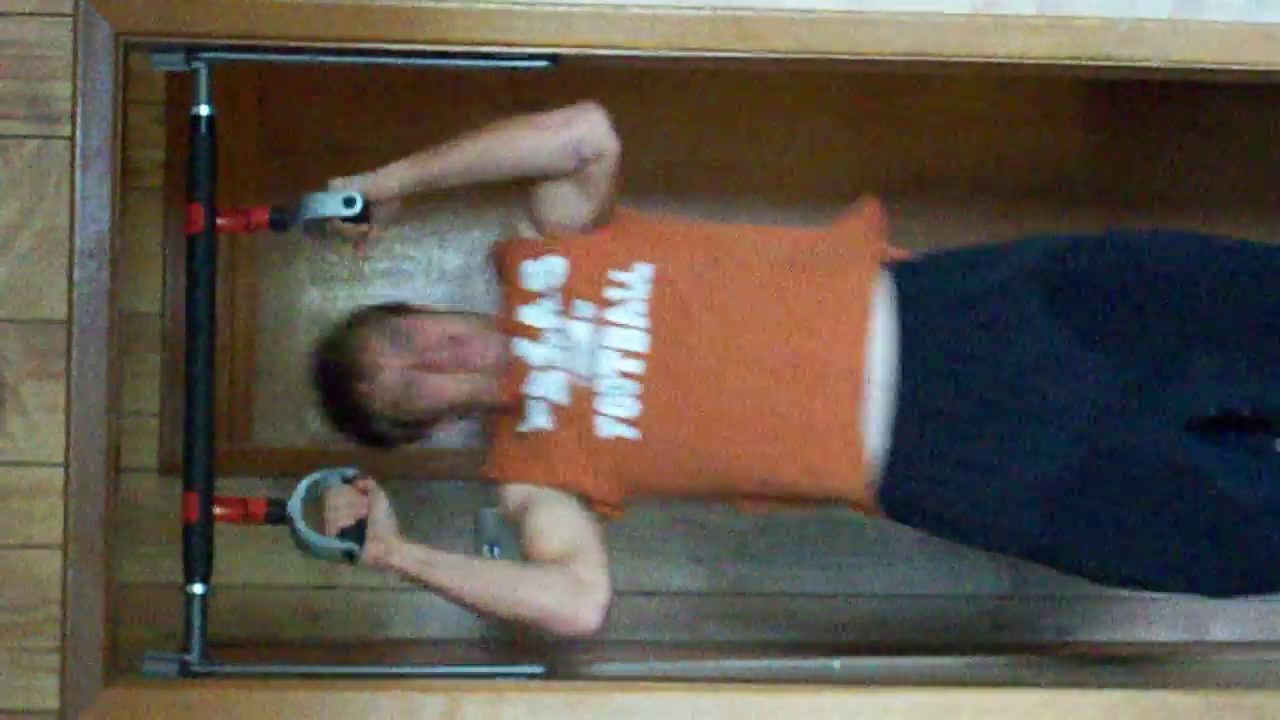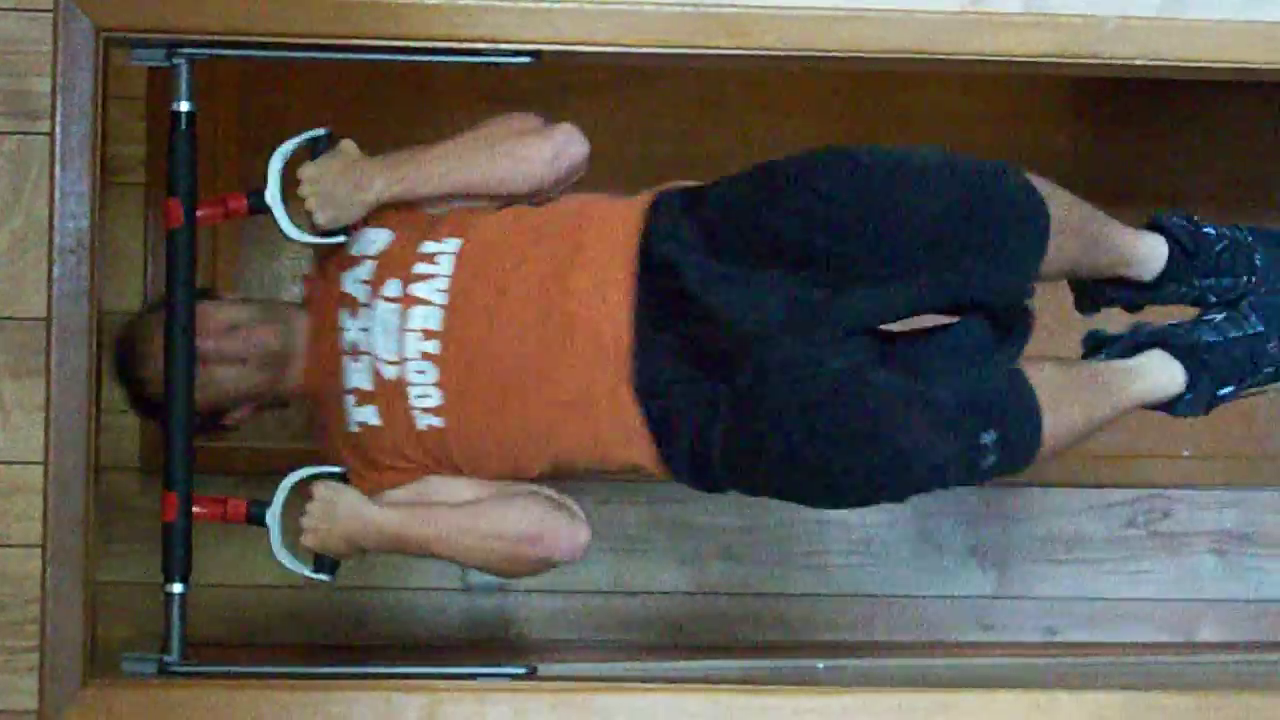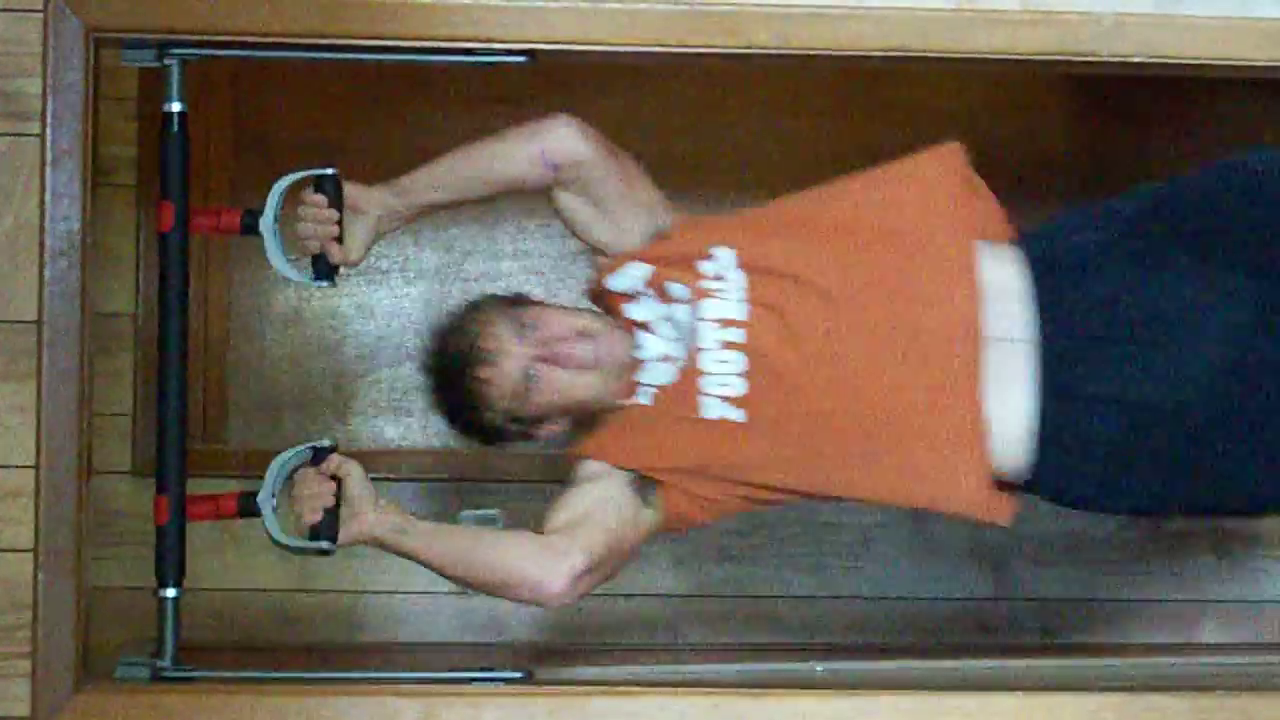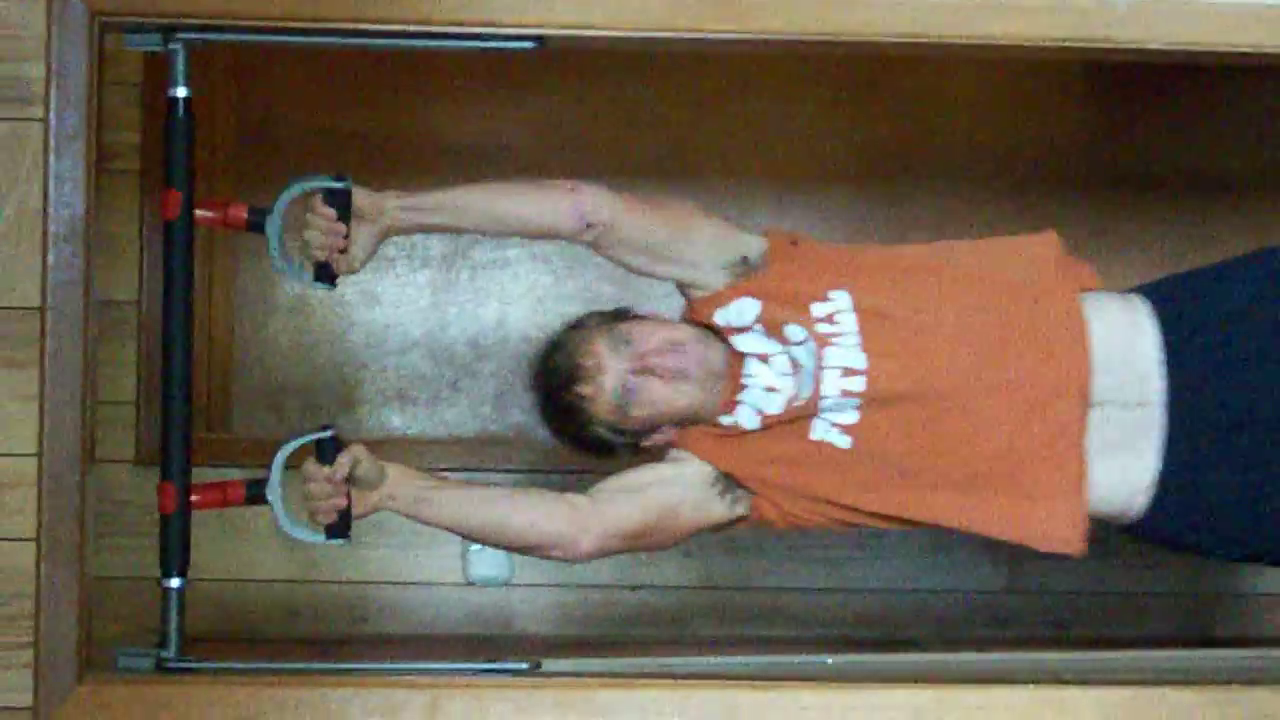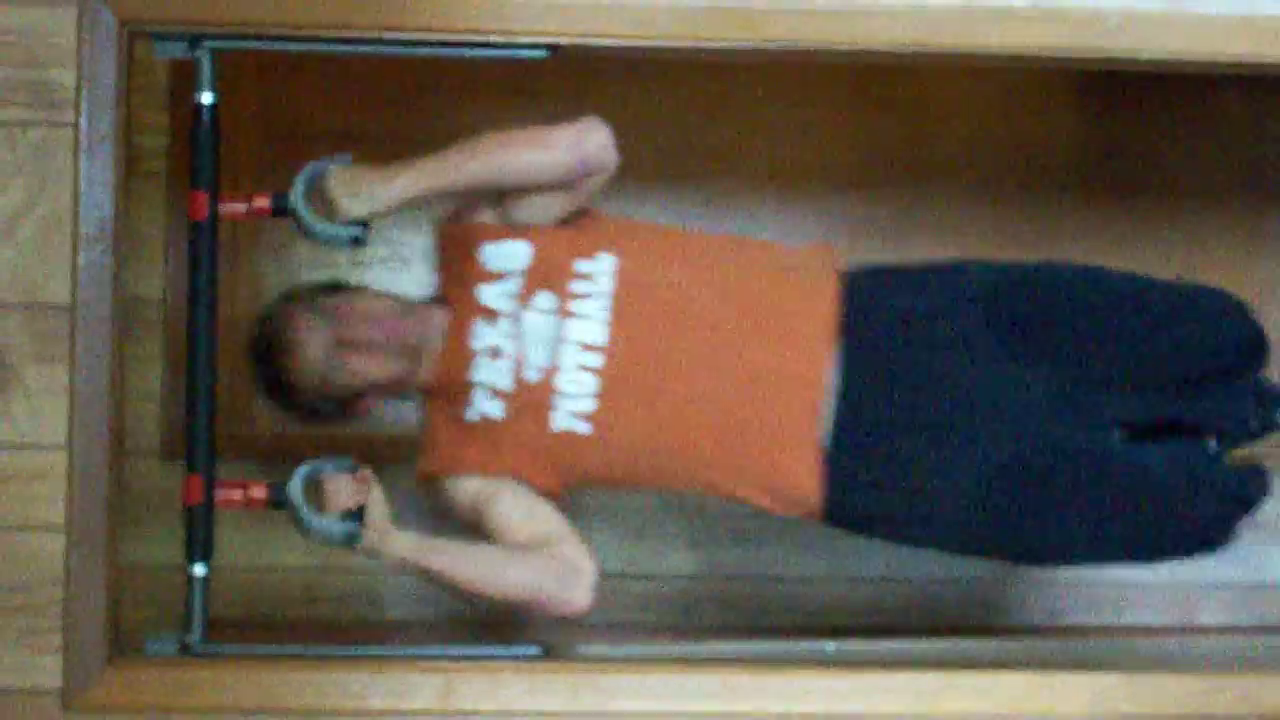
dt=0.5s
person 1, frame 1
left shoulder: (535, 258)
right shoulder: (535, 464)
left elbow: (588, 132)
right elbow: (579, 605)
left wrist: (394, 177)
right wrist: (398, 555)
left hip: (915, 303)
right hip: (929, 460)
person 1, frame 2
left shoulder: (348, 228)
right shoulder: (368, 454)
left elbow: (554, 146)
right elbow: (556, 532)
left wrist: (377, 182)
right wrist: (371, 528)
right hip: (708, 412)
left knee: (959, 210)
right knee: (959, 423)
left ankle: (1155, 261)
right ankle: (1169, 370)
person 1, frame 3
left shoulder: (640, 264)
right shoulder: (640, 462)
left elbow: (564, 145)
right elbow: (552, 569)
left wrist: (387, 202)
right wrist: (375, 520)
person 1, frame 4
left shoulder: (742, 288)
right shoulder: (729, 469)
left elbow: (592, 210)
right elbow: (583, 526)
left wrist: (392, 210)
right wrist: (388, 485)
person 1, frame 5
left shoulder: (476, 236)
right shoulder: (471, 457)
left elbow: (591, 146)
right elbow: (567, 585)
left wrist: (398, 184)
right wrist: (388, 539)
left hip: (847, 313)
right hip: (858, 464)
left knee: (1197, 329)
right knee: (1181, 504)
